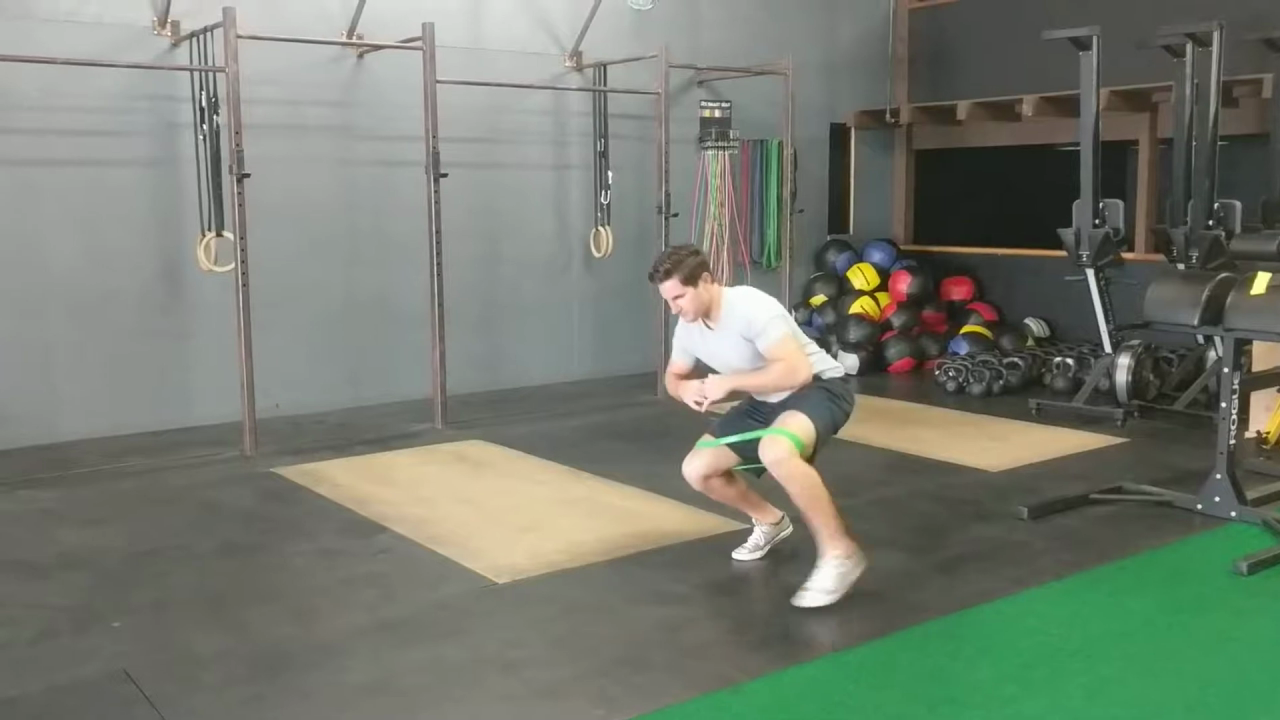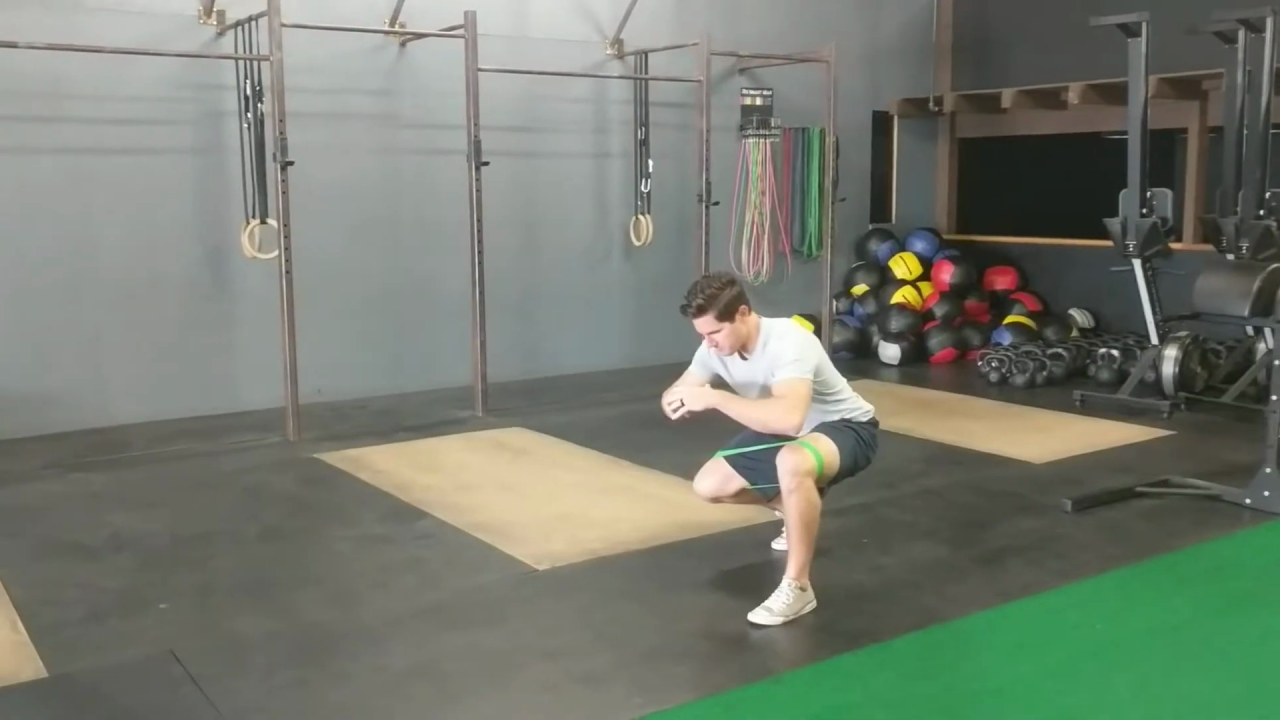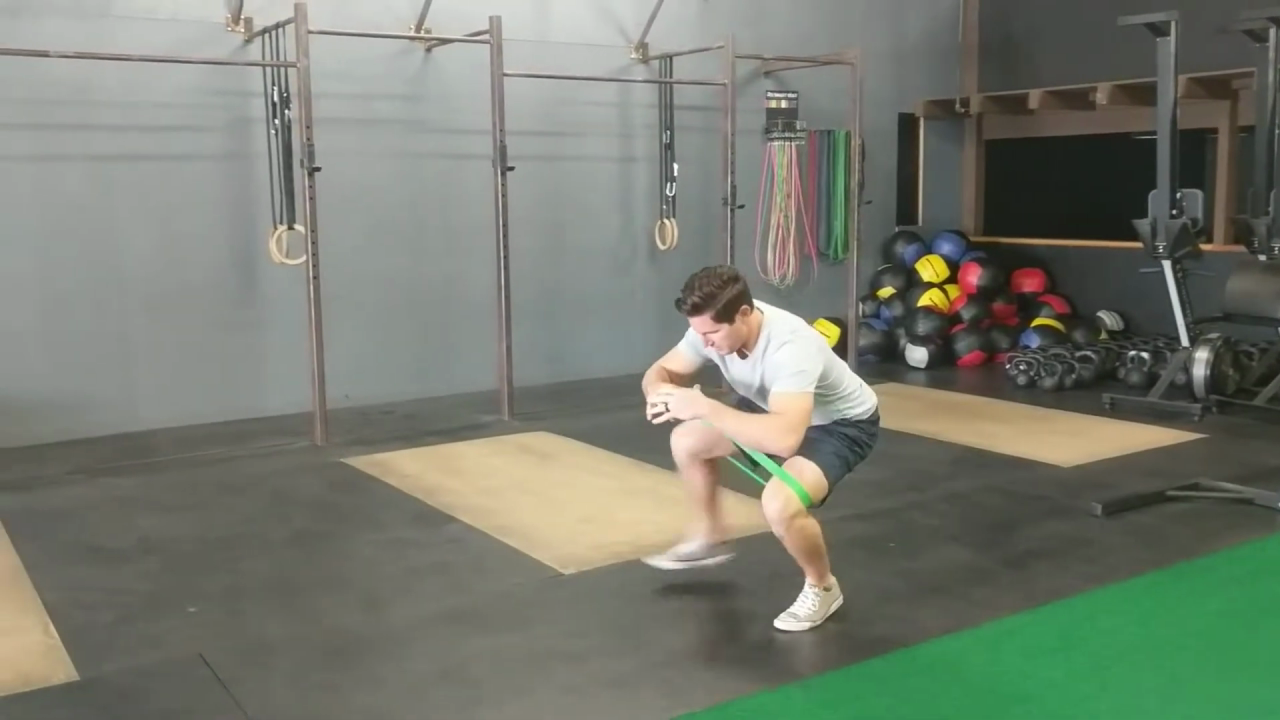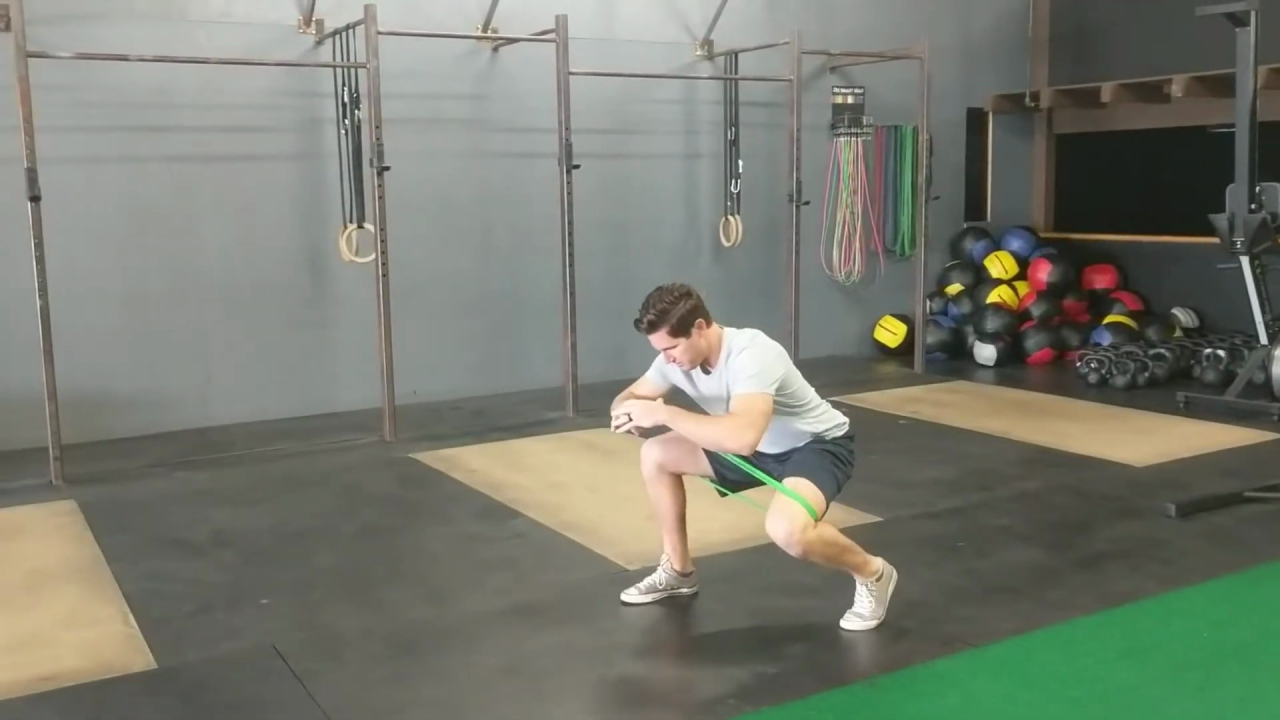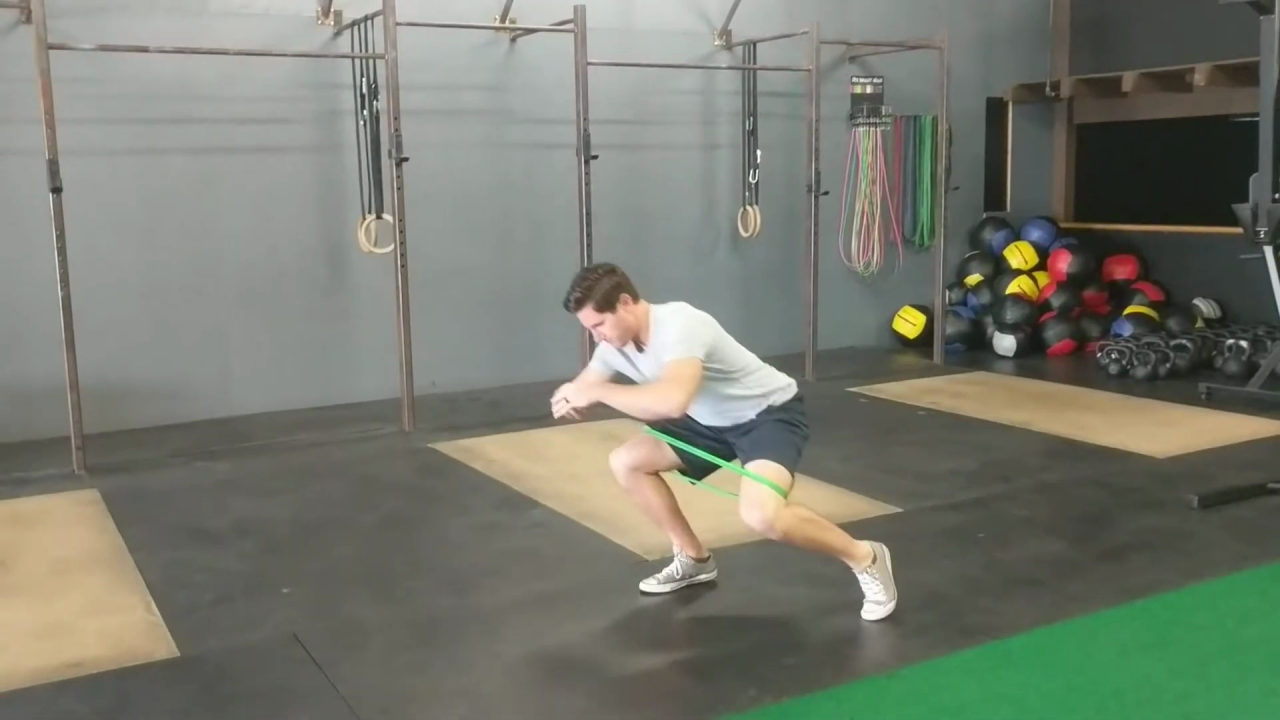
dt=1s
person 1, frame 1
left shoulder: (751, 307)
right shoulder: (688, 327)
left elbow: (797, 371)
right elbow: (673, 377)
left wrist: (730, 382)
right wrist: (687, 389)
left hip: (819, 387)
right hip: (767, 399)
left knee: (776, 452)
right knee: (697, 470)
left ankle: (839, 553)
right ankle: (769, 520)
person 1, frame 2
left shoulder: (788, 344)
right shoulder: (716, 347)
left elbow: (789, 418)
right elbow: (676, 392)
left wrist: (714, 398)
right wrist: (677, 402)
left hip: (847, 428)
right hip: (787, 431)
left knee: (793, 463)
right knee: (709, 486)
left ankle: (797, 587)
right ankle: (800, 508)
person 1, frame 3
left shoulder: (791, 347)
right shoulder: (714, 328)
left elbow: (784, 440)
right elbow: (661, 371)
left wrist: (703, 408)
right wrist: (661, 391)
left hip: (843, 423)
right hip: (779, 410)
left knee: (779, 505)
right knee: (686, 441)
left ankle: (821, 588)
right ankle: (708, 537)
person 1, frame 4
left shoulder: (752, 356)
right shoulder: (678, 354)
left elbow: (743, 438)
right elbow: (629, 396)
left wrist: (664, 413)
right wrist: (627, 411)
left hip: (819, 444)
right hip: (761, 446)
left knee: (786, 529)
right knee: (656, 454)
left ankle: (872, 575)
right ankle: (677, 569)
person 1, frame 5
left shoulder: (680, 326)
right shoulder: (615, 343)
left elbow: (671, 401)
right elbow: (579, 389)
left wrist: (598, 391)
right wrist: (569, 400)
left hip: (772, 412)
right hip: (714, 421)
left knee: (760, 514)
right knee: (626, 462)
left ankle: (865, 559)
right ankle: (693, 558)
